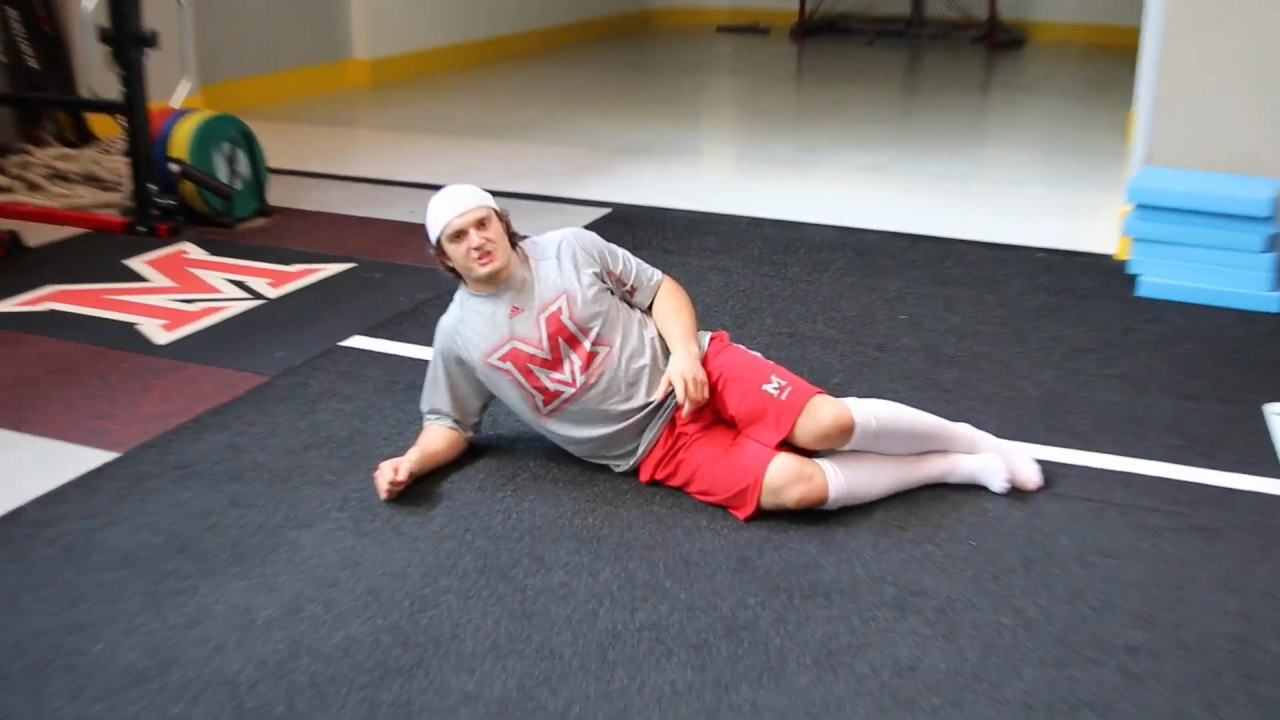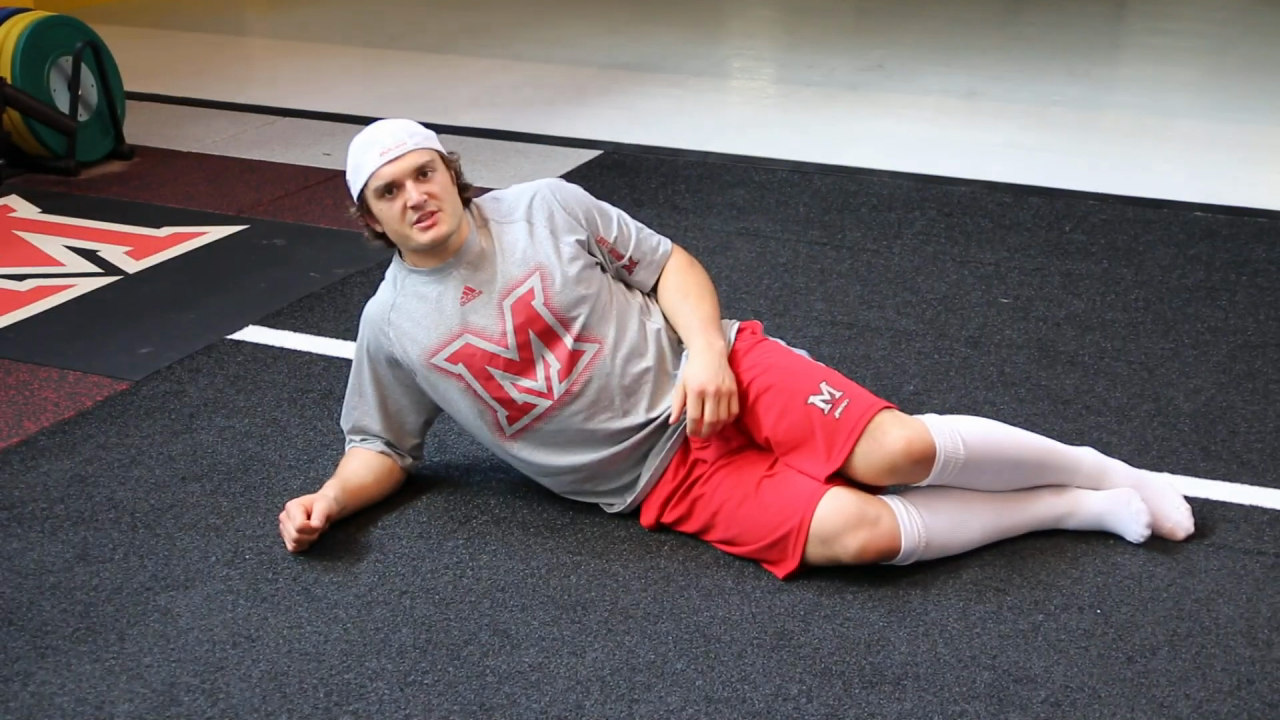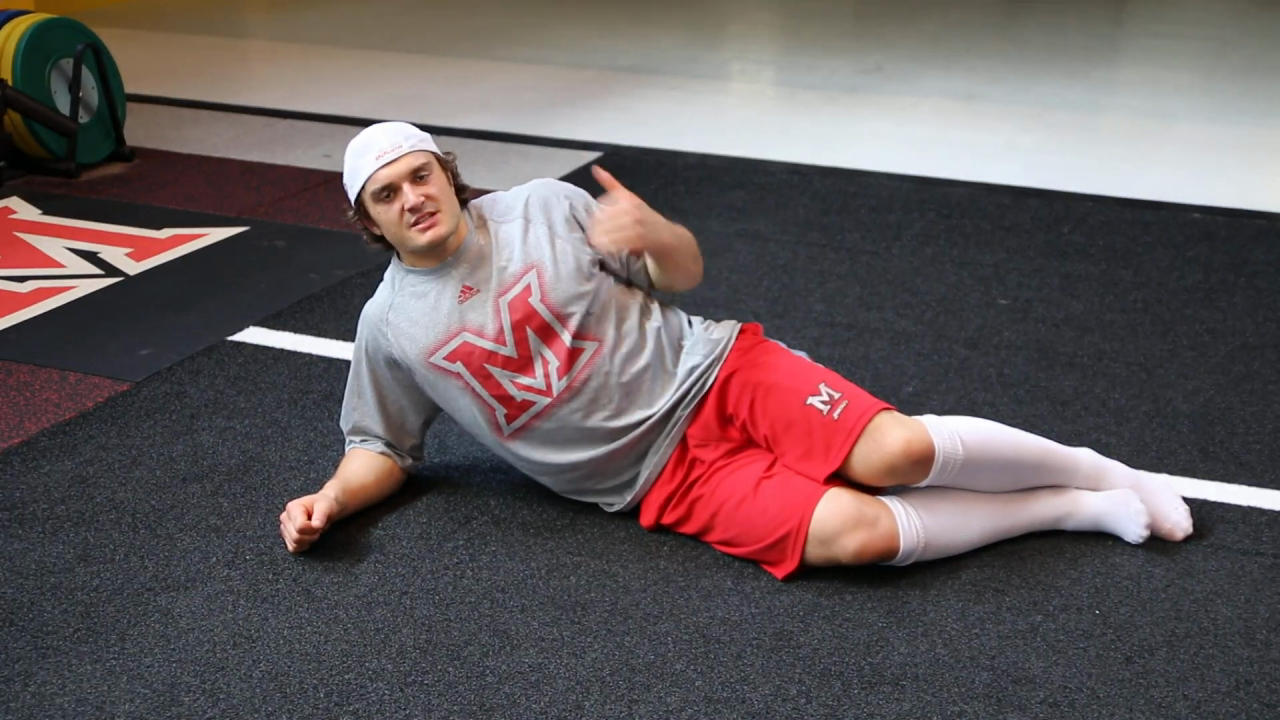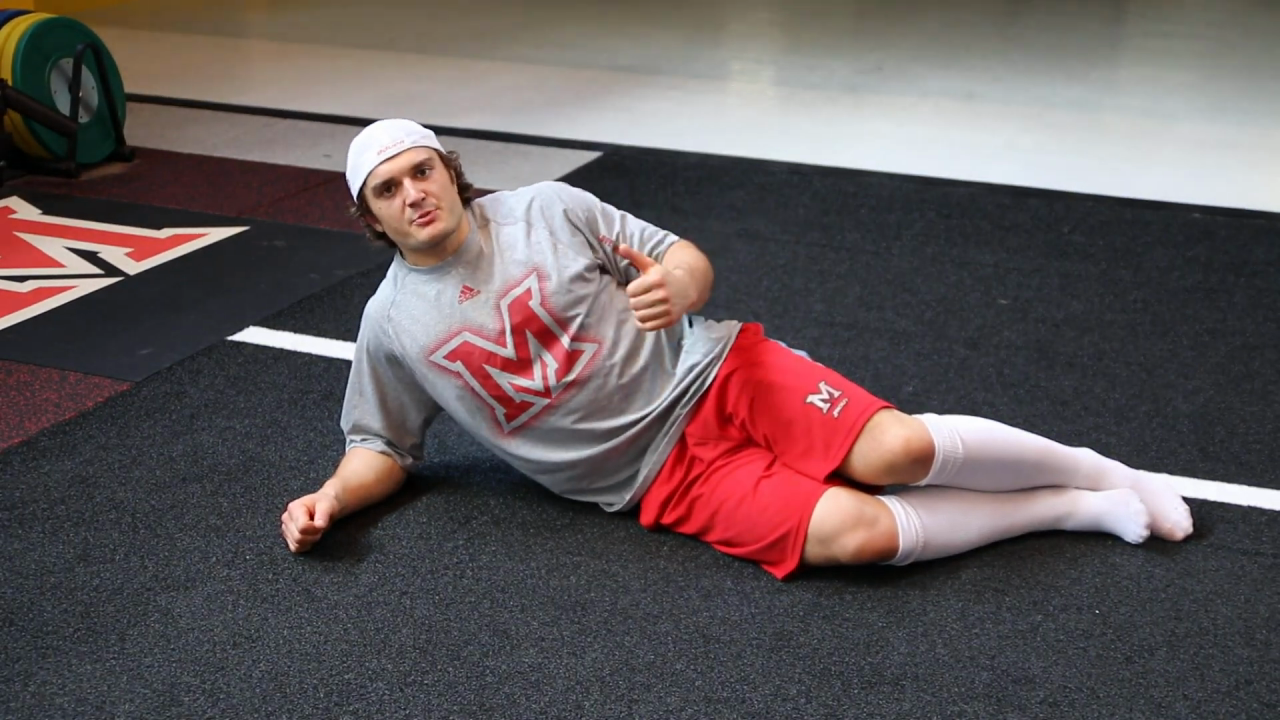
dt=0.7s
person 1, frame 1
left shoulder: (570, 248)
right shoulder: (458, 335)
left elbow: (662, 289)
right elbow: (449, 425)
left wrist: (686, 354)
right wrist: (408, 463)
left hip: (688, 375)
right hip: (653, 447)
left knee: (828, 424)
right knee: (799, 487)
left ankle: (975, 440)
right ankle: (962, 469)
person 1, frame 2
left shoulder: (545, 206)
right shoulder: (391, 326)
left elbow: (669, 265)
right elbow: (381, 447)
left wrist: (707, 351)
right wrist: (328, 499)
left hip: (704, 380)
right hip: (661, 479)
left knee: (898, 450)
right knee: (859, 535)
person 1, frame 3
left shoulder: (542, 206)
right shoulder: (389, 326)
left elbow: (686, 271)
right elbow: (382, 448)
left wrist: (650, 230)
left hip: (707, 373)
right hip: (664, 478)
left knee: (897, 451)
right knee: (856, 535)
person 1, frame 4
left shoulder: (546, 207)
right shoulder: (392, 324)
left elbow: (689, 263)
right elbow: (383, 446)
left wrist: (679, 289)
right wrist: (329, 498)
left hip: (707, 375)
right hip: (663, 477)
left knee: (896, 450)
right knee: (853, 535)
